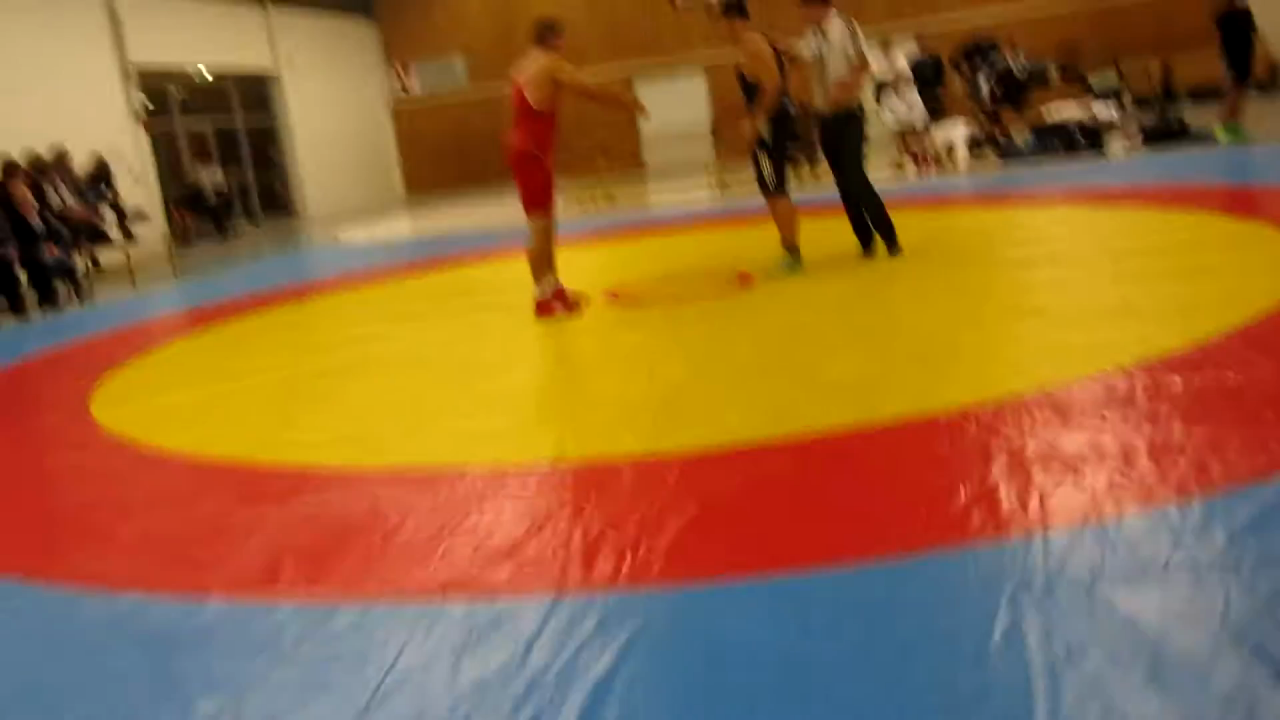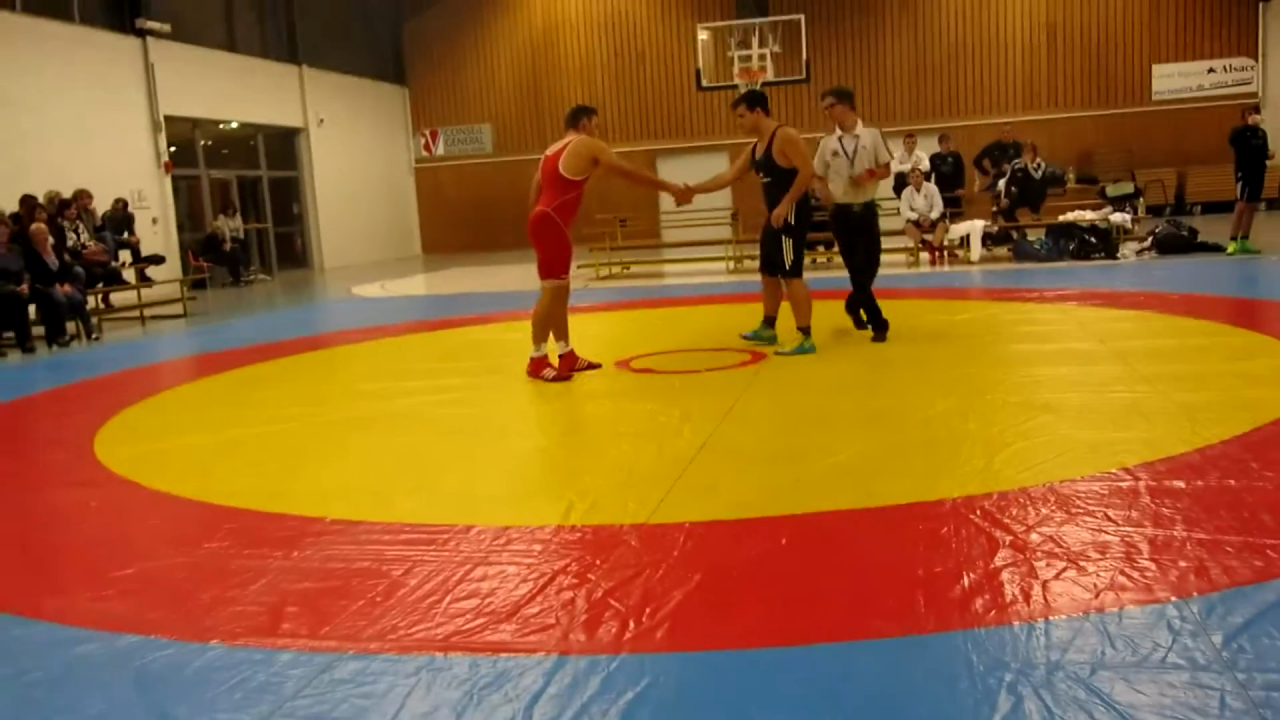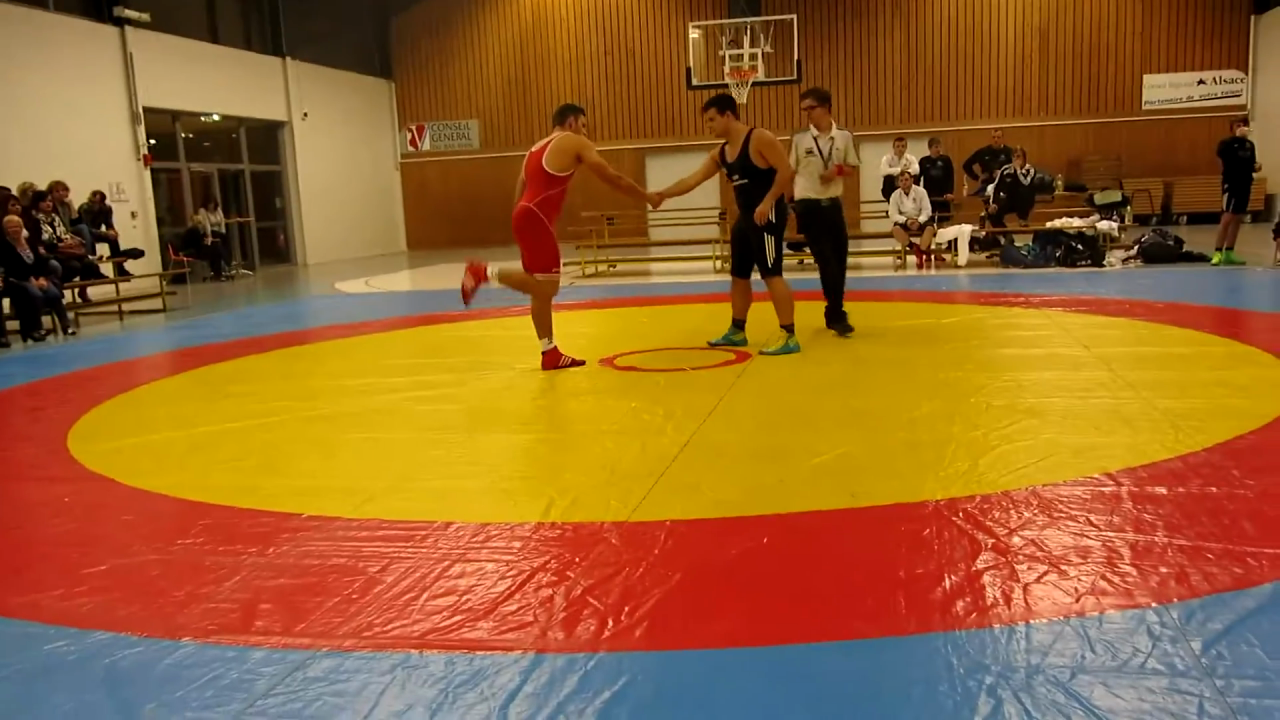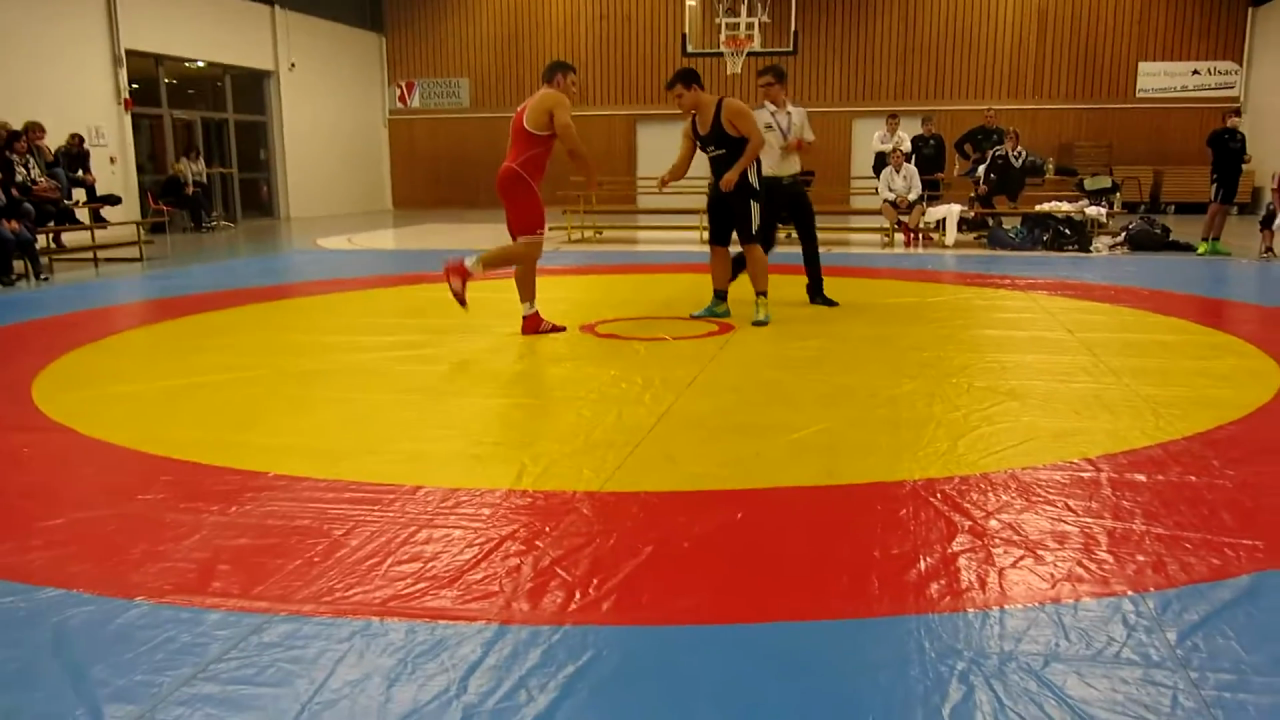
dt=0.3s
person 1, frame 1
left shoulder: (524, 70)
right shoulder: (552, 66)
right elbow: (594, 92)
right wrist: (629, 102)
left hip: (526, 153)
right hip: (532, 156)
left knee: (545, 224)
right knee: (541, 226)
left ankle: (553, 290)
right ankle: (544, 299)
person 1, frame 2
left shoulder: (551, 151)
right shoulder: (589, 146)
left elbow: (534, 197)
right elbow: (633, 174)
right wrist: (671, 188)
left hip: (544, 220)
right hip: (552, 224)
left knee: (560, 291)
right knee: (552, 292)
left ankle: (567, 356)
right ankle: (538, 361)
person 1, frame 3
left shoulder: (538, 148)
right shoulder: (574, 142)
left elbow: (520, 191)
right elbow: (612, 177)
right wrist: (646, 197)
left hip: (527, 218)
right hip: (536, 220)
left knee: (543, 289)
right knee: (547, 286)
left ankle: (550, 353)
right ankle: (484, 272)
person 1, frame 4
left shoulder: (529, 106)
right shoulder: (556, 101)
right elbow: (572, 145)
right wrist: (590, 176)
left hip: (518, 180)
right hip: (520, 182)
left knee: (528, 252)
right knee: (529, 250)
left ankle: (530, 319)
right ankle: (466, 267)
person 2, frame 1
left shoulder: (754, 47)
right shoulder: (762, 45)
left elbow: (774, 88)
left wrist: (754, 122)
left hip: (771, 125)
right hip: (775, 122)
left knee: (775, 192)
right knee: (774, 190)
left ankle: (792, 255)
right ankle: (789, 238)
person 2, frame 2
left shoulder: (785, 137)
right shoulder: (754, 149)
left elbow: (807, 171)
right elbow: (728, 177)
left wrist: (785, 204)
right wrist: (695, 189)
left hip: (791, 214)
right hip: (776, 215)
left knee: (791, 275)
right knee: (769, 273)
left ankle: (805, 338)
right ankle: (767, 328)
person 2, frame 3
left shoulder: (760, 138)
right shoulder: (719, 153)
left elbow: (786, 171)
right elbow: (693, 179)
left wrist: (768, 202)
right wrist: (663, 194)
left hip: (766, 215)
right hip: (745, 217)
left knee: (772, 275)
right knee: (739, 276)
left ankle: (789, 337)
right ankle: (737, 331)
person 2, frame 4
left shoulder: (731, 108)
right shoulder: (690, 126)
left elbow: (757, 139)
right elbow: (682, 164)
left wrist: (735, 172)
right wrist: (669, 176)
left hip: (744, 181)
right hip: (720, 185)
left knee: (750, 243)
right knee: (717, 245)
left ankle: (761, 302)
right ankle: (719, 303)
person 3, frame 1
left shoulder: (843, 28)
right shoulder: (812, 40)
left elbow: (861, 68)
left wrist: (845, 89)
left hip: (848, 114)
right hip: (826, 117)
left knee: (854, 175)
right knee: (844, 183)
left ankle: (886, 234)
right ankle: (866, 238)
person 3, frame 2
left shoulder: (872, 135)
right shoulder: (826, 142)
left elbow: (886, 169)
right elbow: (818, 177)
left wrist: (870, 174)
right wrist: (825, 191)
left hip: (867, 208)
right hip: (841, 211)
left knee: (871, 265)
right knee: (856, 268)
left ankle: (854, 304)
right ankle: (877, 321)
person 3, frame 3
left shoulder: (844, 137)
right shoulder: (800, 139)
left elbow: (853, 169)
right elbow: (790, 173)
left wrist: (838, 170)
left hip: (833, 205)
right hip: (808, 206)
left knee: (840, 262)
right knee: (827, 262)
left ankle: (833, 315)
right ankle: (838, 315)
person 3, frame 4
left shoulder: (799, 114)
right shoulder: (754, 116)
left elbow: (809, 145)
left wrist: (798, 143)
left hip: (792, 182)
right hip: (766, 183)
left knee: (808, 236)
right knee: (766, 241)
left ankle: (816, 291)
right ankle: (725, 280)
